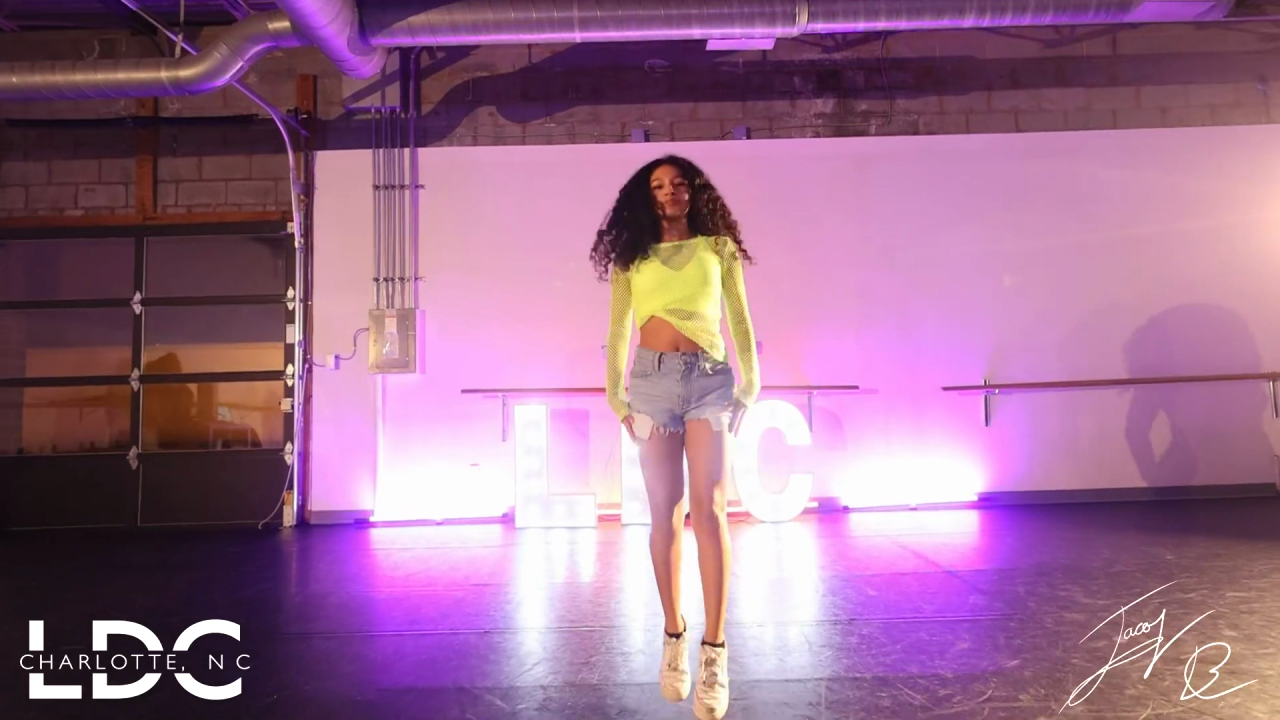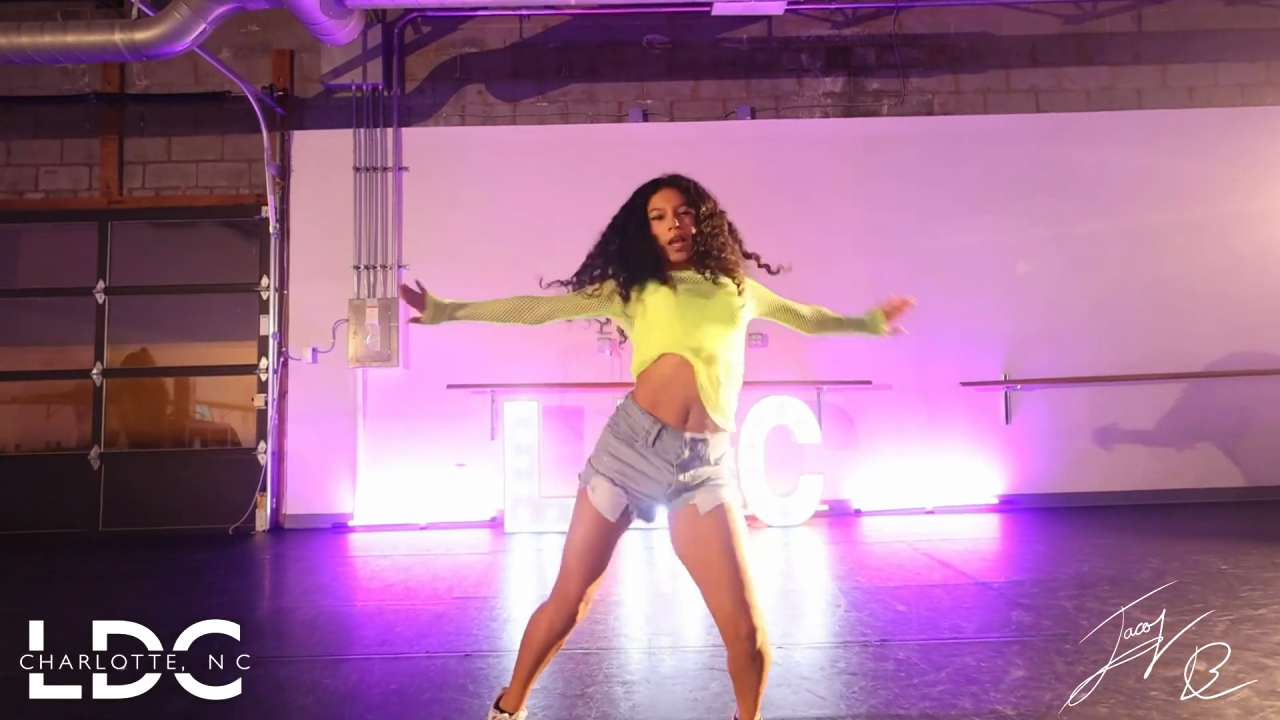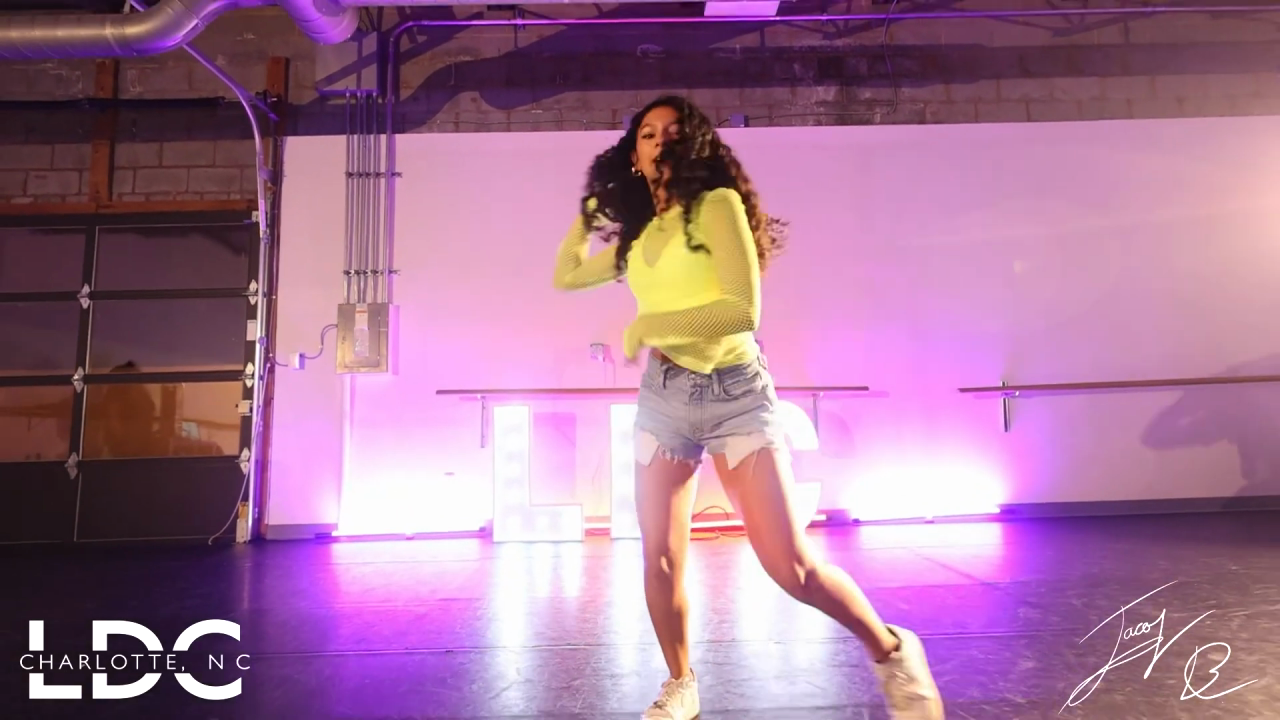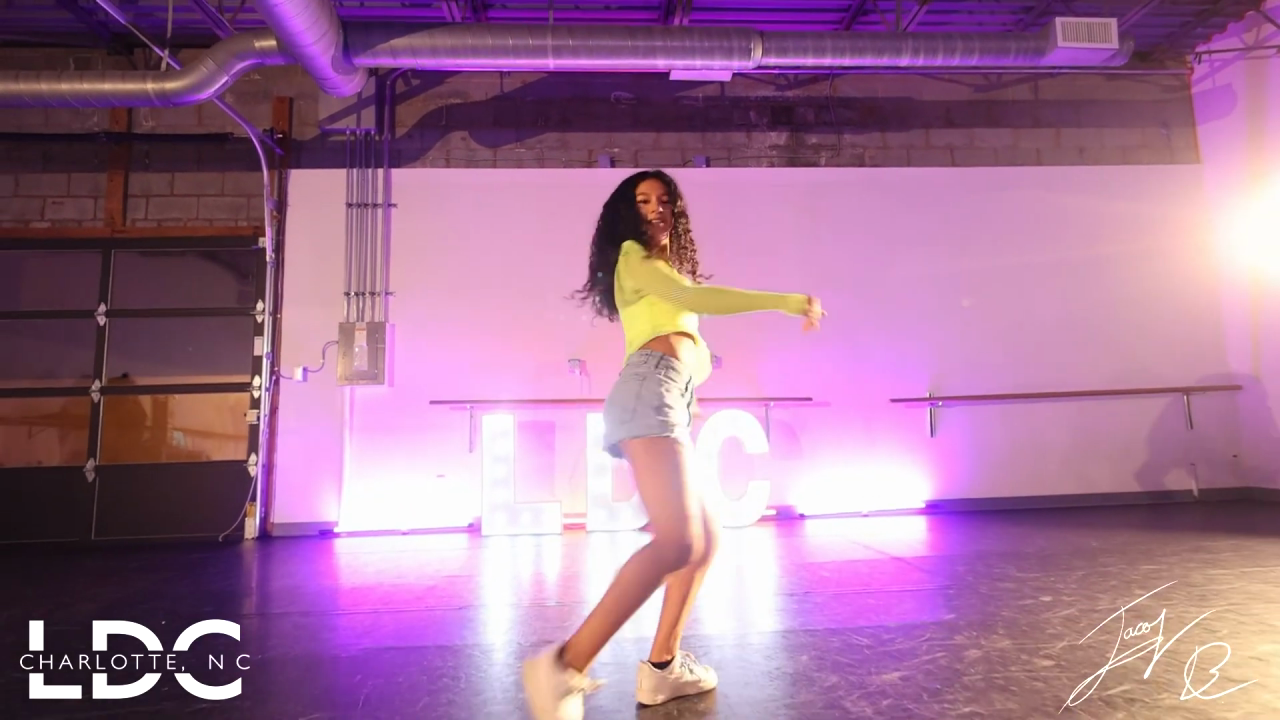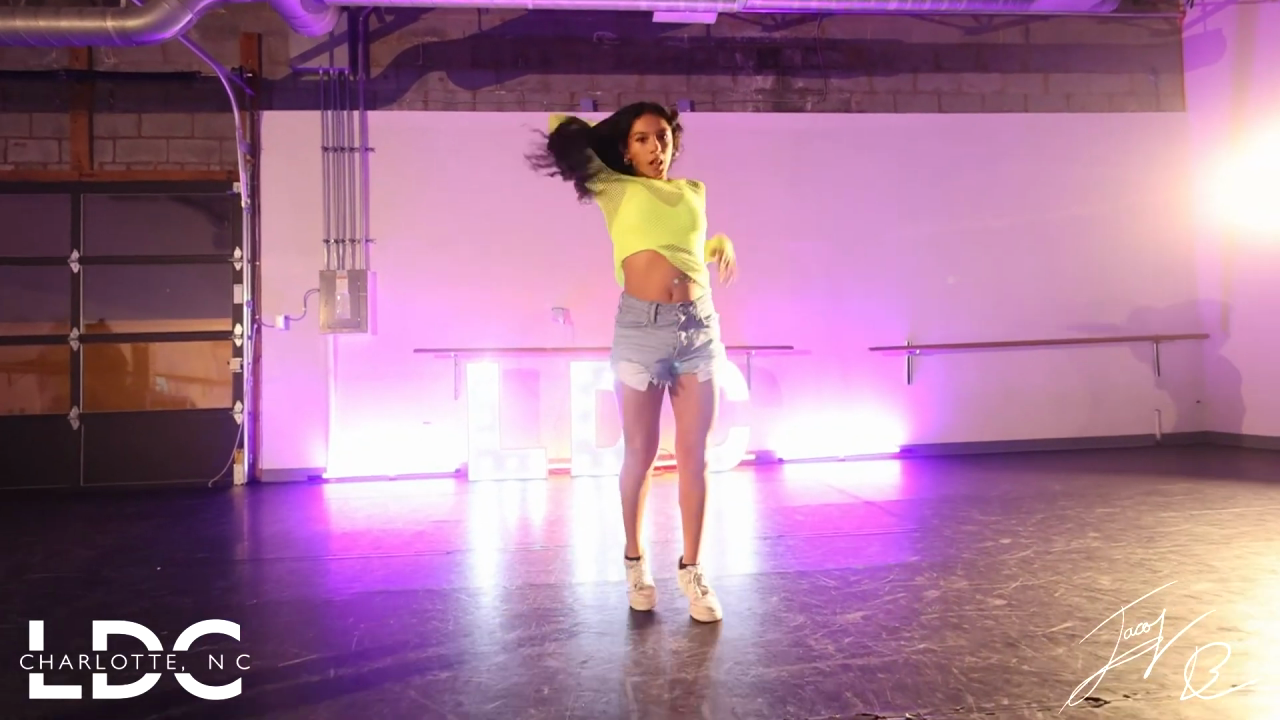
dt=0.7s
person 1, frame 1
left shoulder: (718, 247)
right shoulder: (632, 256)
left elbow: (740, 320)
right elbow: (618, 332)
left wrist: (749, 384)
right wrist: (615, 396)
left hip: (711, 380)
right hip: (652, 381)
left knee: (708, 509)
right knee: (665, 512)
left ankle: (714, 650)
right ankle: (675, 638)
person 1, frame 2
left shoulder: (736, 283)
right shoulder: (632, 286)
left elbow: (804, 317)
right elbow: (540, 308)
left wrist: (869, 322)
left hip: (701, 465)
right hip: (631, 446)
right knee: (568, 602)
person 1, frame 3
left shoulder: (716, 204)
right shoulder: (641, 232)
left elbow: (741, 308)
right elbow: (566, 276)
left wrist: (650, 325)
right wrist: (585, 217)
left hip: (734, 394)
right hip: (664, 398)
left knee: (789, 565)
right knee: (659, 565)
person 1, frame 4
left shoulder: (666, 269)
right shoulder: (630, 253)
right elbow: (693, 300)
right wrist: (785, 300)
left hip: (663, 405)
right hip: (650, 396)
left knee: (703, 540)
right knee: (678, 541)
left ankle: (662, 665)
right ankle: (562, 666)
person 1, frame 5
left shoulder: (693, 192)
right shoulder: (612, 188)
right elbow: (561, 130)
left wrist: (723, 250)
right wrist: (573, 127)
left hip: (698, 330)
right hip: (639, 330)
left knee: (693, 459)
right knee: (638, 460)
left ankle: (690, 570)
right ankle: (634, 561)
